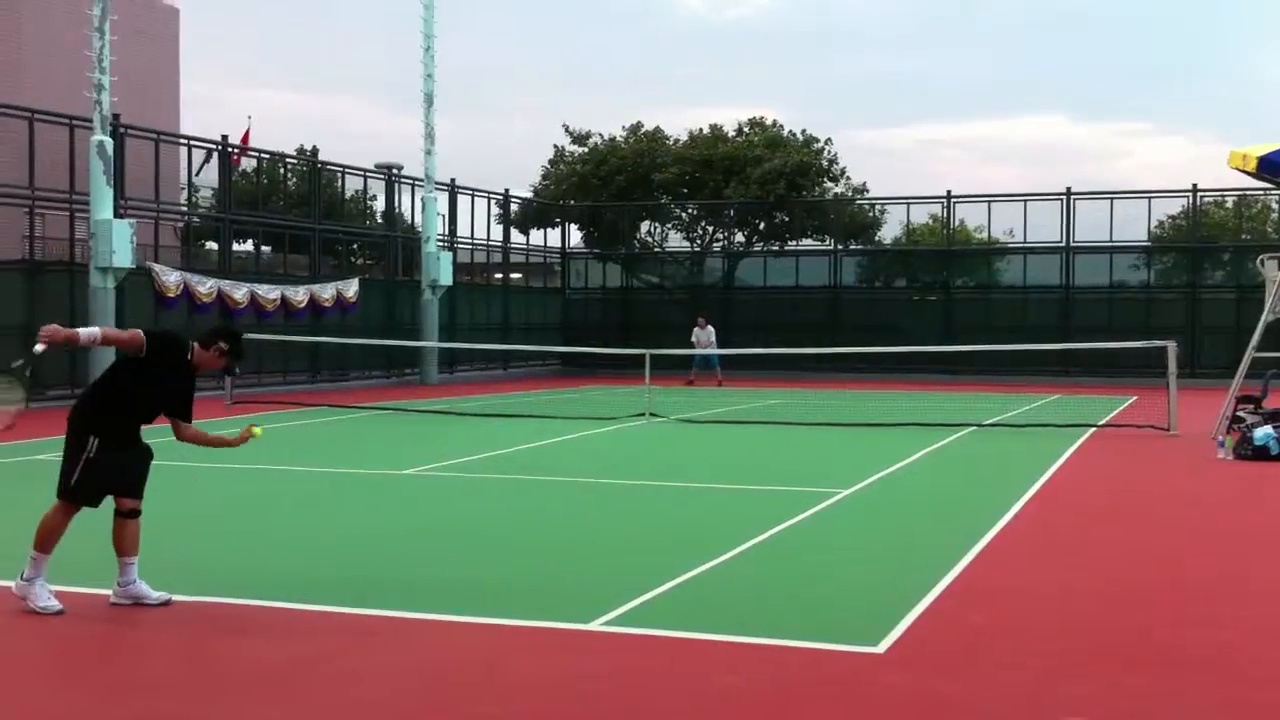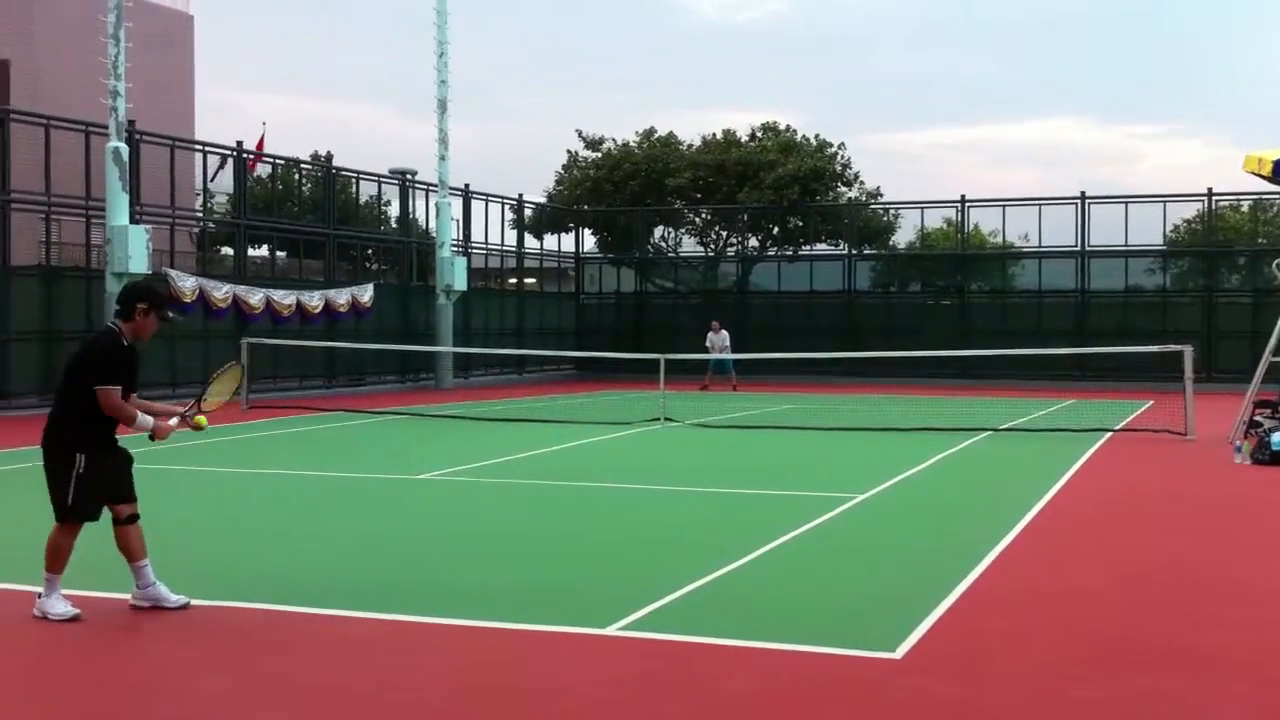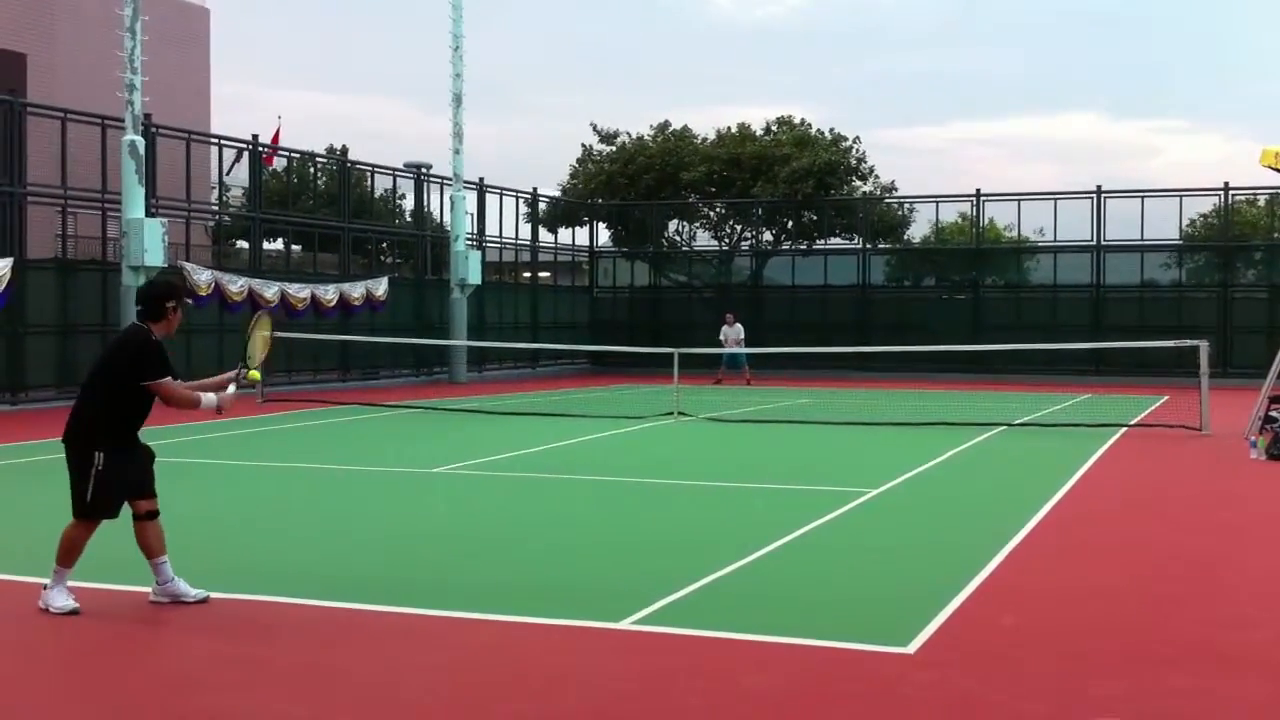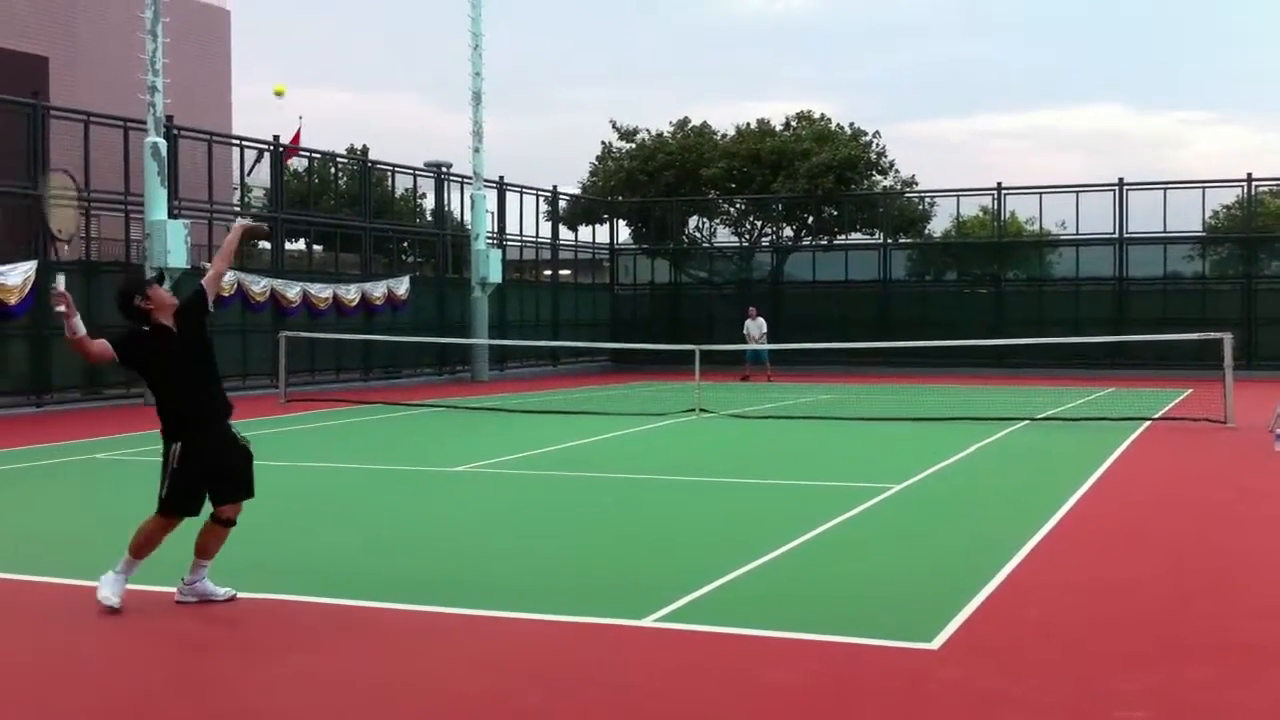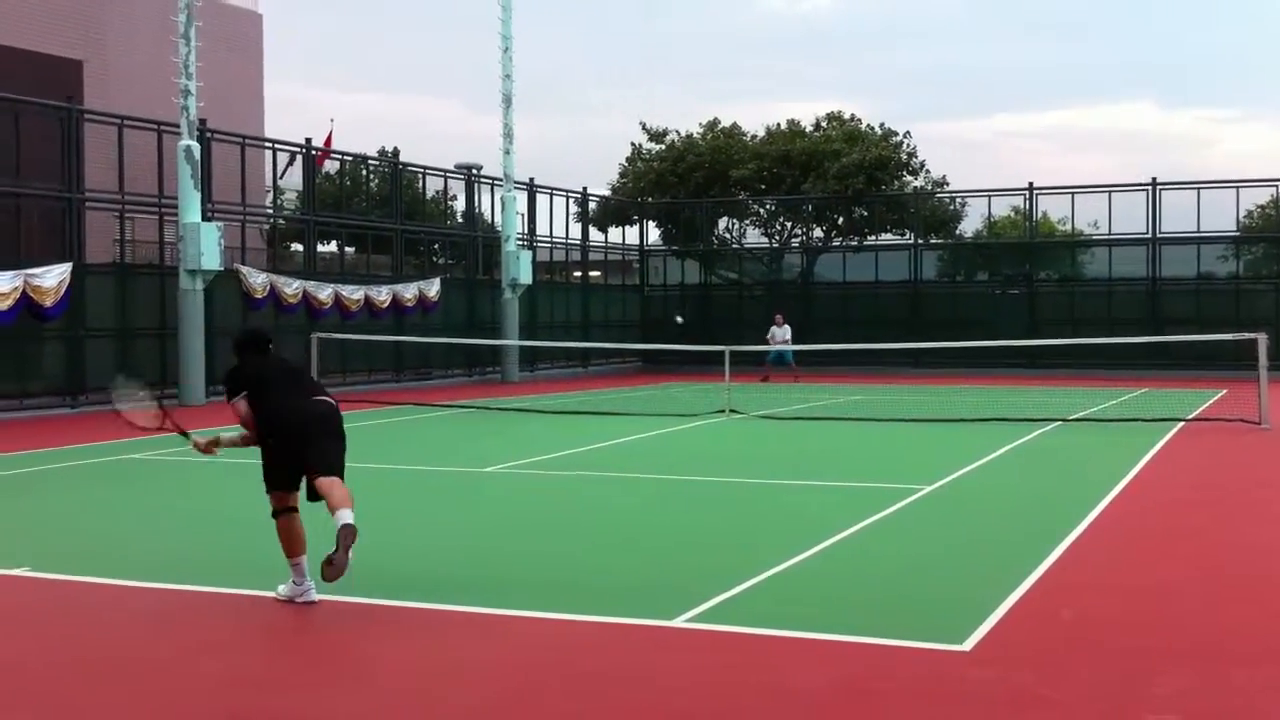
dt=1s
person 1, frame 1
left shoulder: (185, 379)
right shoulder: (170, 346)
left elbow: (183, 431)
right elbow: (119, 336)
left wrist: (231, 441)
right wrist: (71, 335)
left hip: (126, 436)
right hip: (93, 427)
left knee: (130, 505)
right knee: (68, 503)
left ankle: (127, 584)
right ankle: (31, 580)
person 1, frame 2
left shoulder: (123, 347)
right shoulder: (107, 345)
left elbow: (126, 401)
right elbow: (110, 405)
left wrist: (173, 411)
right wrist: (151, 425)
left hip: (99, 444)
right hip: (71, 444)
left knee: (126, 511)
right knee: (70, 520)
left ankle: (146, 587)
right ankle: (48, 596)
person 1, frame 3
left shoulder: (146, 343)
right shoulder: (139, 345)
left elbow: (174, 387)
right elbow: (172, 397)
left wrist: (223, 380)
right wrist: (217, 400)
left hip: (121, 440)
right hip: (94, 441)
left knee: (147, 508)
right knee: (89, 517)
left ankle: (165, 583)
right ankle: (55, 588)
person 1, frame 4
left shoulder: (190, 314)
right shoulder: (139, 341)
left elbow: (217, 270)
right elbow: (90, 349)
left wrist: (238, 230)
right wrist: (70, 313)
left hip: (220, 433)
right hip: (185, 439)
left knee: (229, 509)
right knee: (170, 515)
left ankle: (195, 582)
right ankle: (118, 575)
person 1, frame 5
left shoulder: (238, 375)
right shoulder: (288, 366)
left elbow: (245, 415)
right wrist: (218, 441)
left hip: (282, 423)
right hip: (323, 414)
left knee: (283, 500)
right knee: (327, 478)
left ankle: (300, 583)
right ankle: (344, 524)
